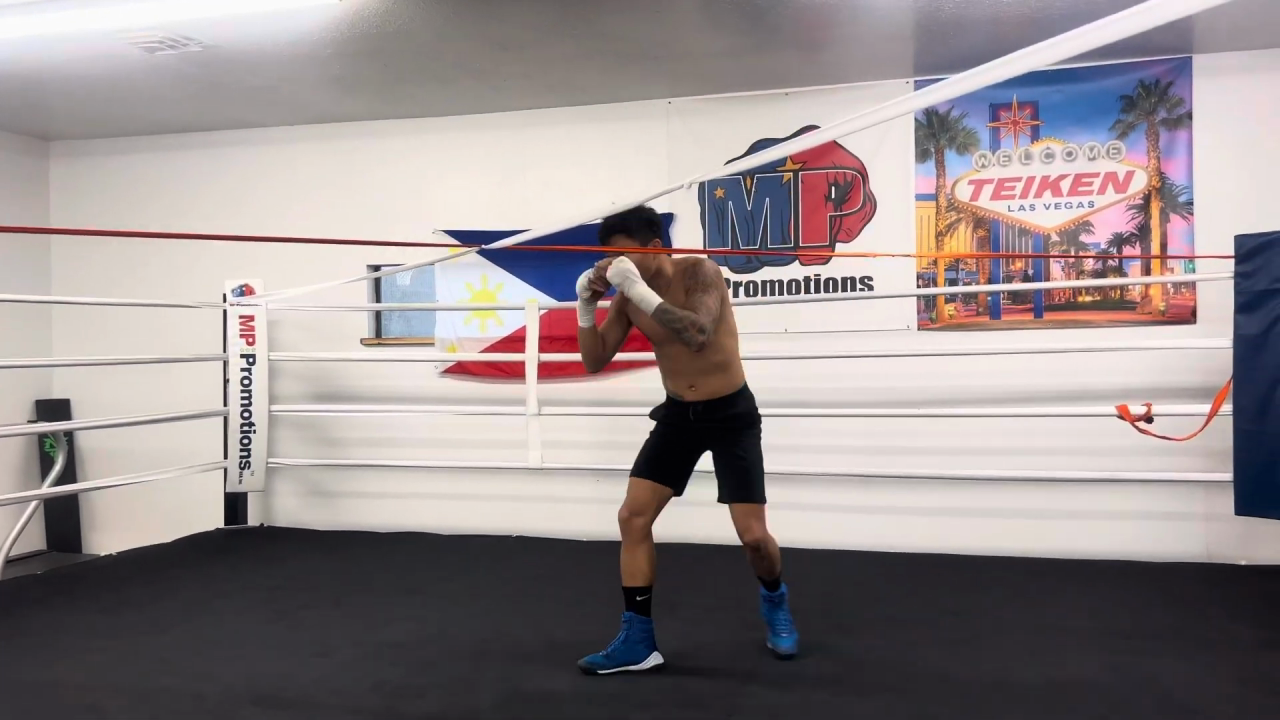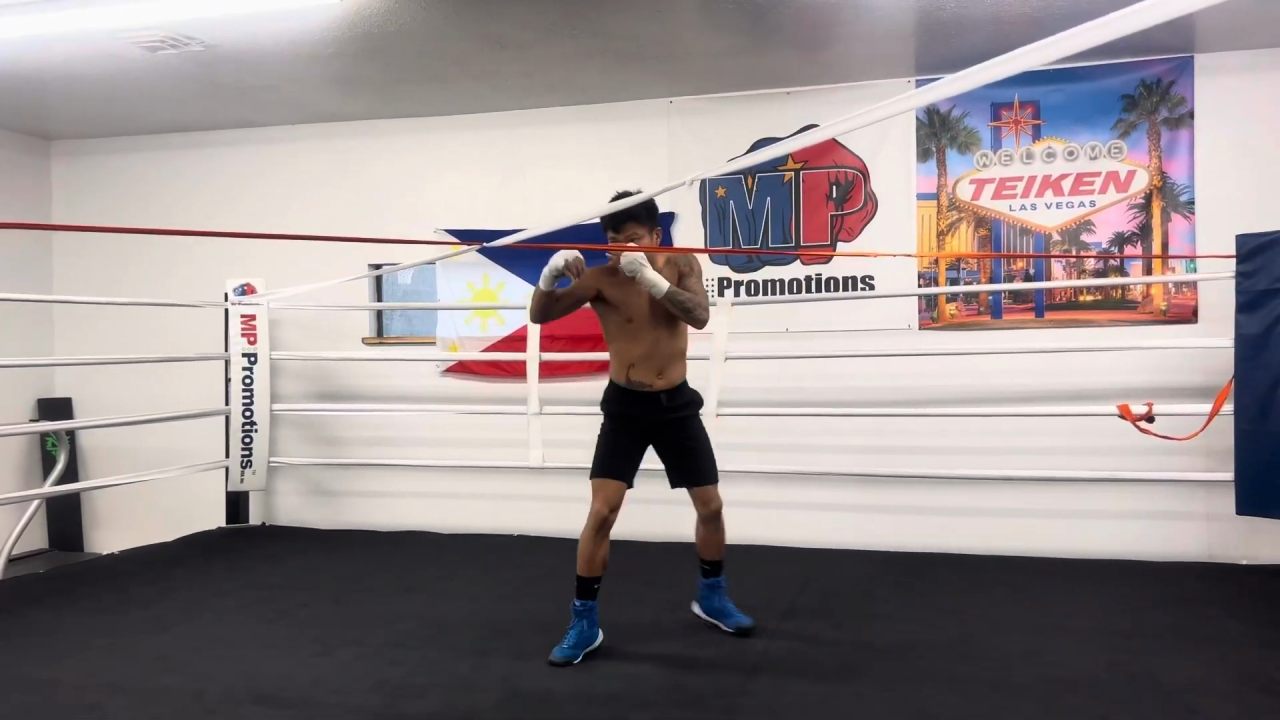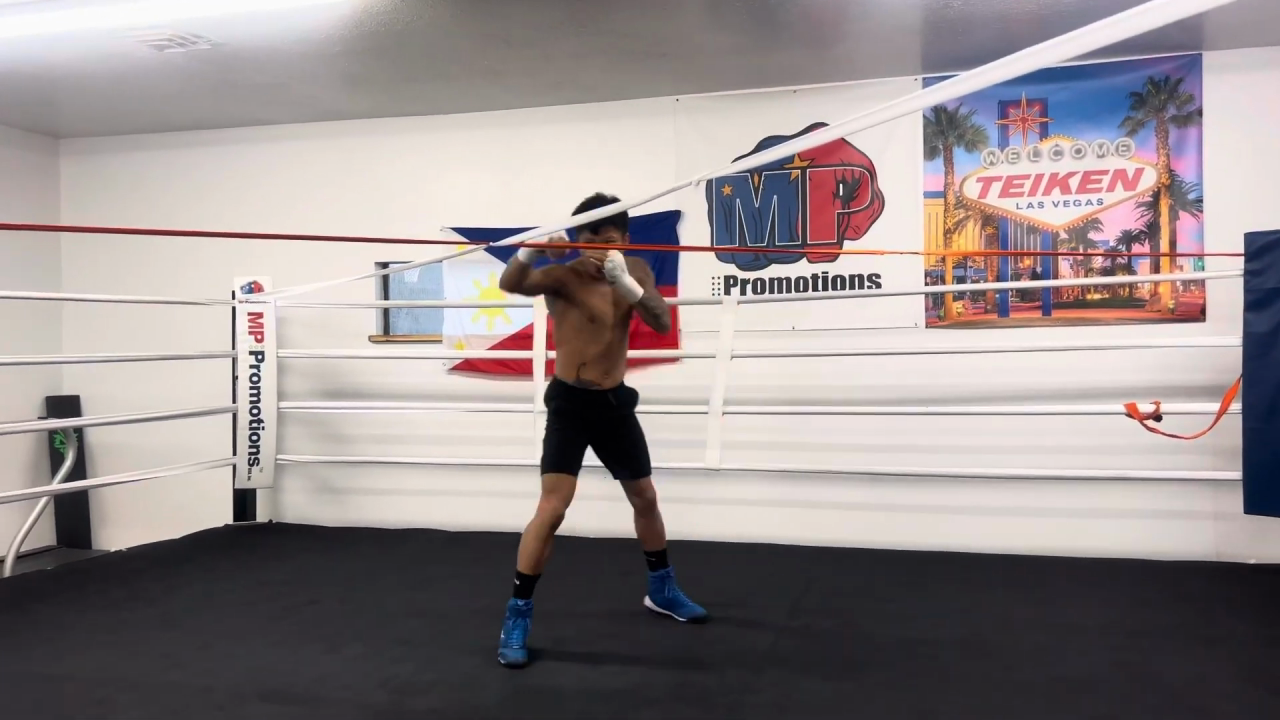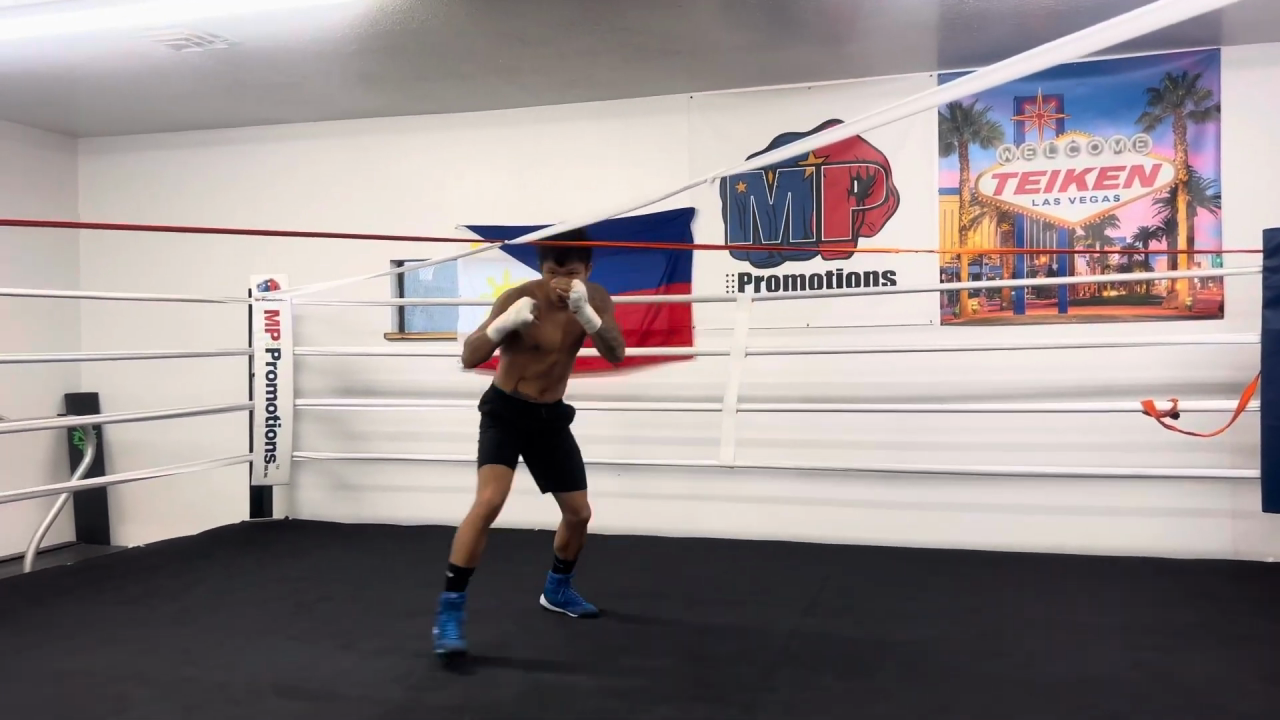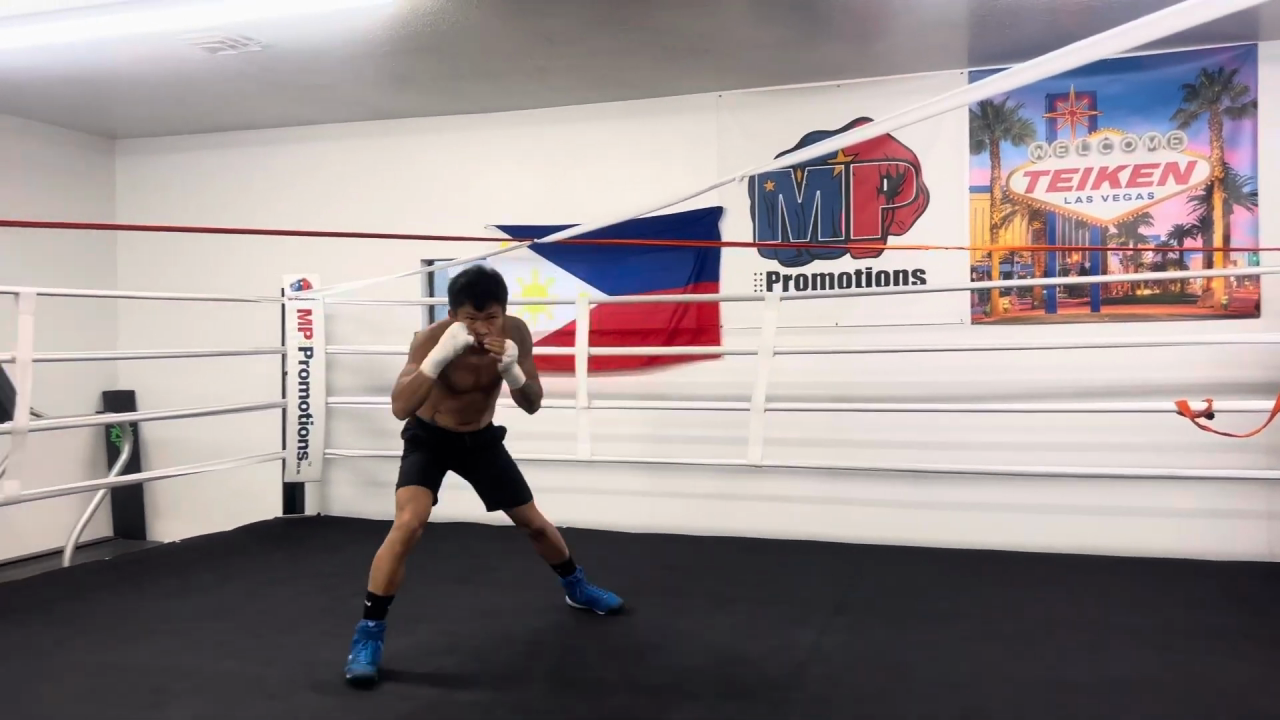
dt=0.3s
person 1, frame 1
left shoulder: (700, 272)
right shoulder: (629, 296)
left elbow: (699, 336)
right elbow: (595, 362)
left wrist: (640, 293)
right wrist: (587, 303)
left hip: (732, 414)
right hip: (679, 415)
left knee: (753, 533)
right knee: (632, 518)
left ankle: (775, 604)
right ankle: (637, 642)
person 1, frame 2
left shoulder: (682, 265)
right shoulder: (599, 277)
left elbow: (698, 315)
right elbow: (540, 315)
left wrist: (651, 276)
right wrist: (551, 274)
left hip: (677, 403)
right hip: (625, 405)
left knee: (710, 506)
right knee: (601, 515)
left ankle: (712, 596)
right ankle: (584, 622)
person 1, frame 3
left shoulder: (636, 270)
right shoulder: (562, 276)
left elbow: (662, 323)
right elbow: (511, 284)
left wrist: (625, 280)
right wrist: (532, 250)
left hip: (615, 400)
right hip: (571, 402)
left knee: (645, 498)
right knee: (551, 509)
left ankle: (663, 589)
right ankle: (517, 616)
person 1, frame 4
left shoulder: (595, 298)
right shoulder: (518, 300)
left elbow: (616, 360)
right elbow: (469, 359)
left wrist: (588, 316)
right wrist: (505, 322)
left hip: (551, 416)
right hip: (507, 411)
left knee: (579, 512)
right knee: (488, 503)
left ankle: (557, 588)
right ankle: (450, 610)
person 1, frame 5
left shoulder: (514, 331)
right shoulder: (432, 337)
left elbow: (532, 405)
right elbow: (401, 408)
left wrist: (512, 368)
right wrist: (440, 356)
left hip: (481, 439)
right hip: (429, 438)
left knee: (535, 523)
right knee: (408, 527)
left ankle: (577, 587)
right ankle: (368, 637)
